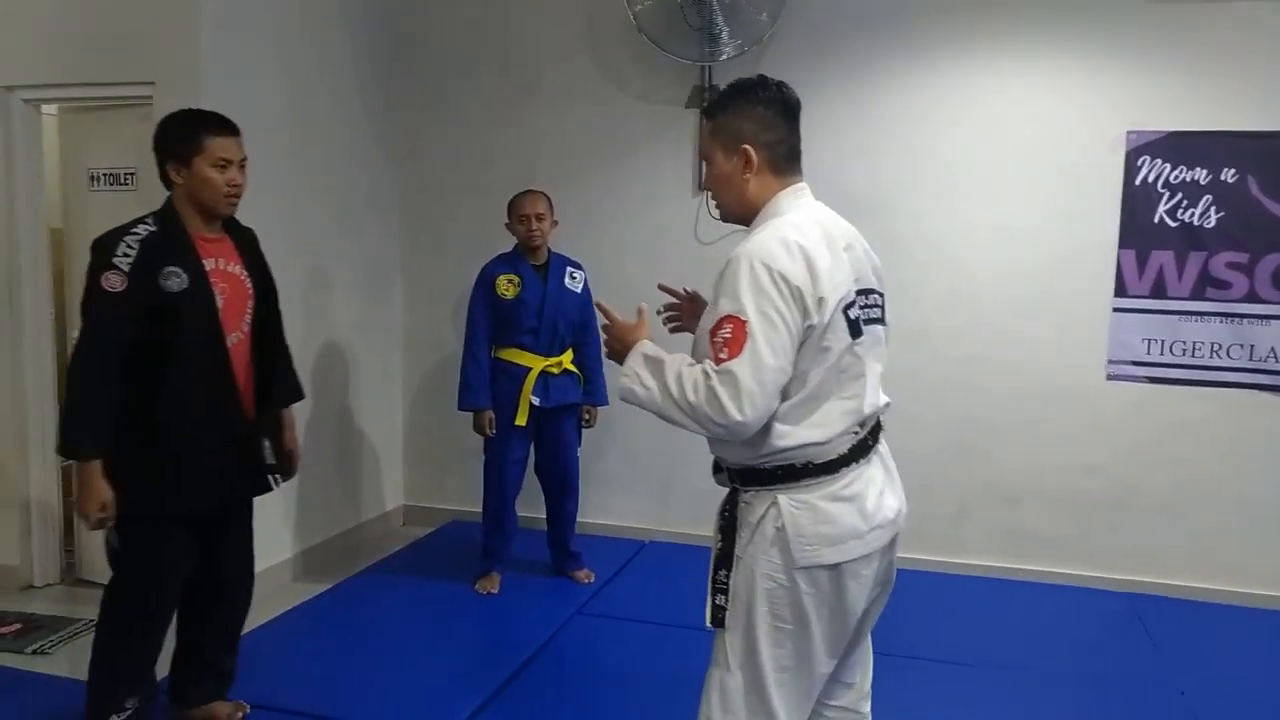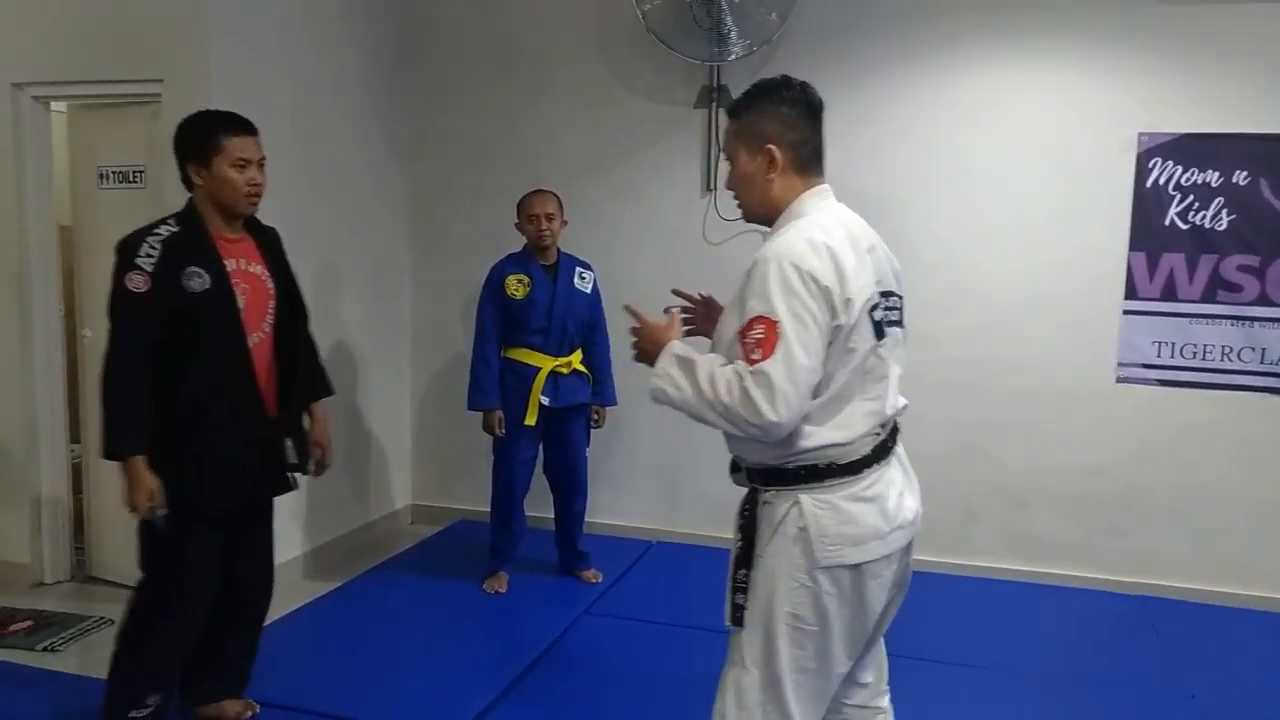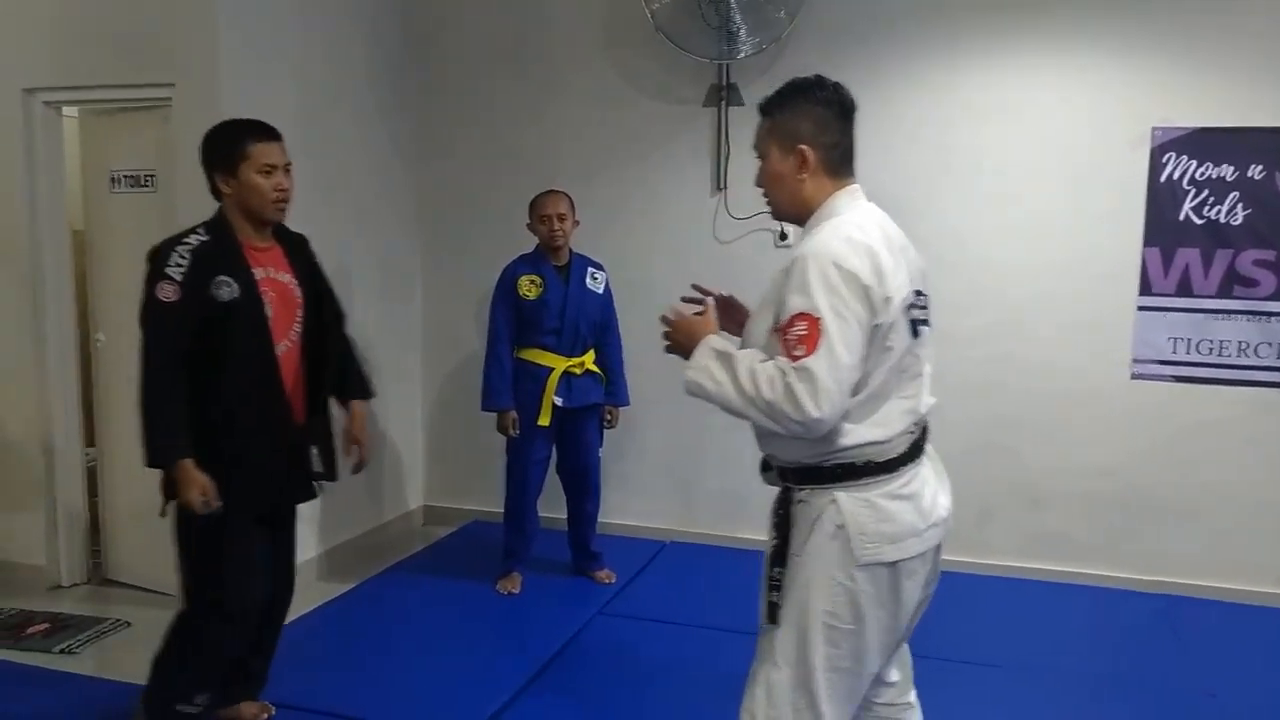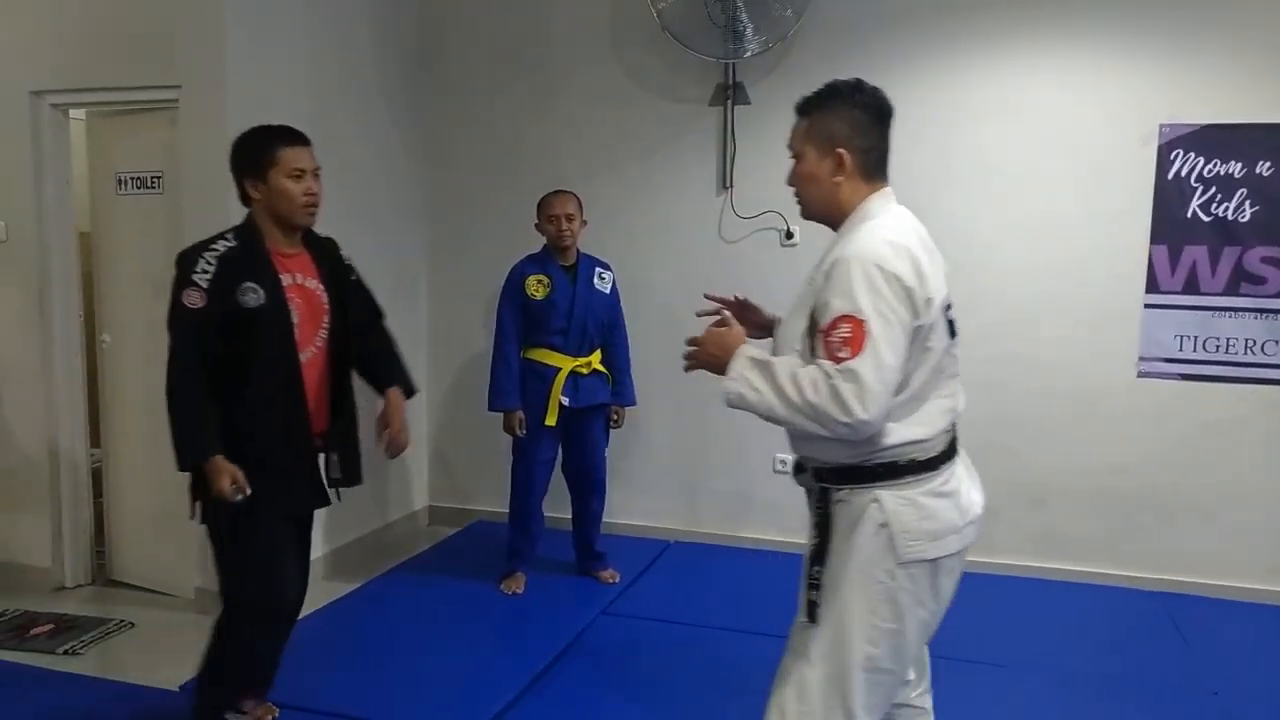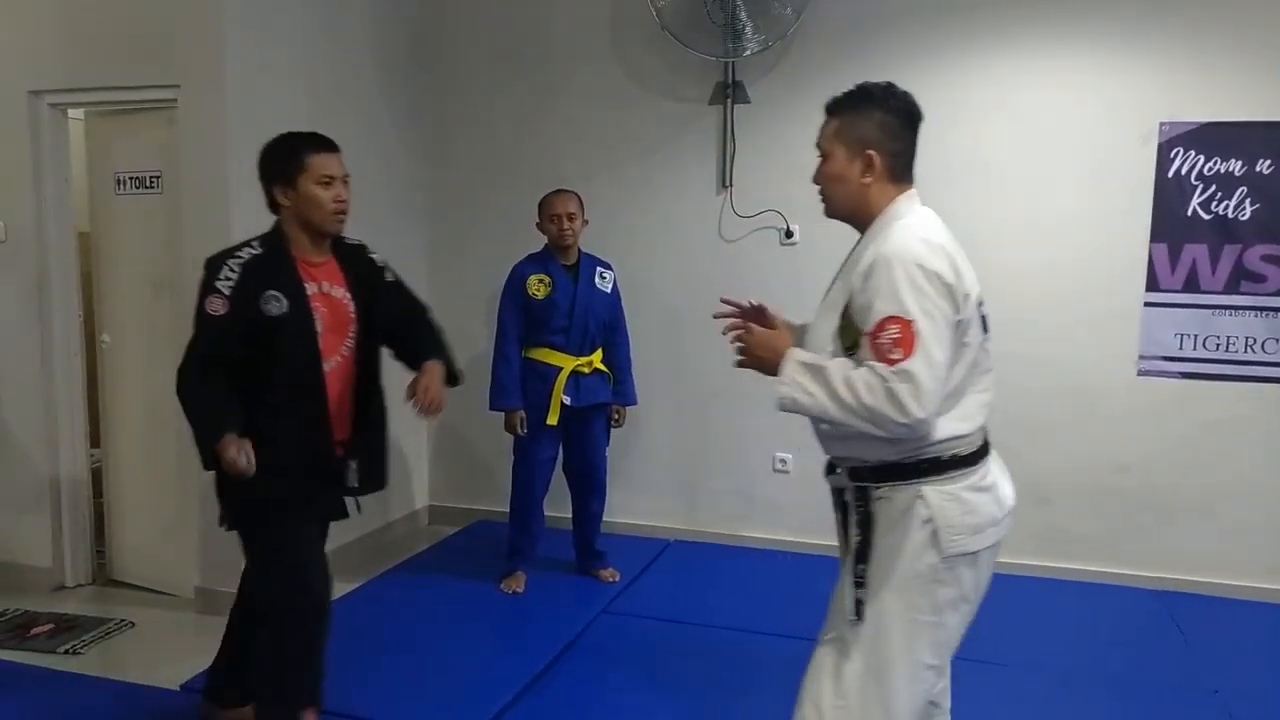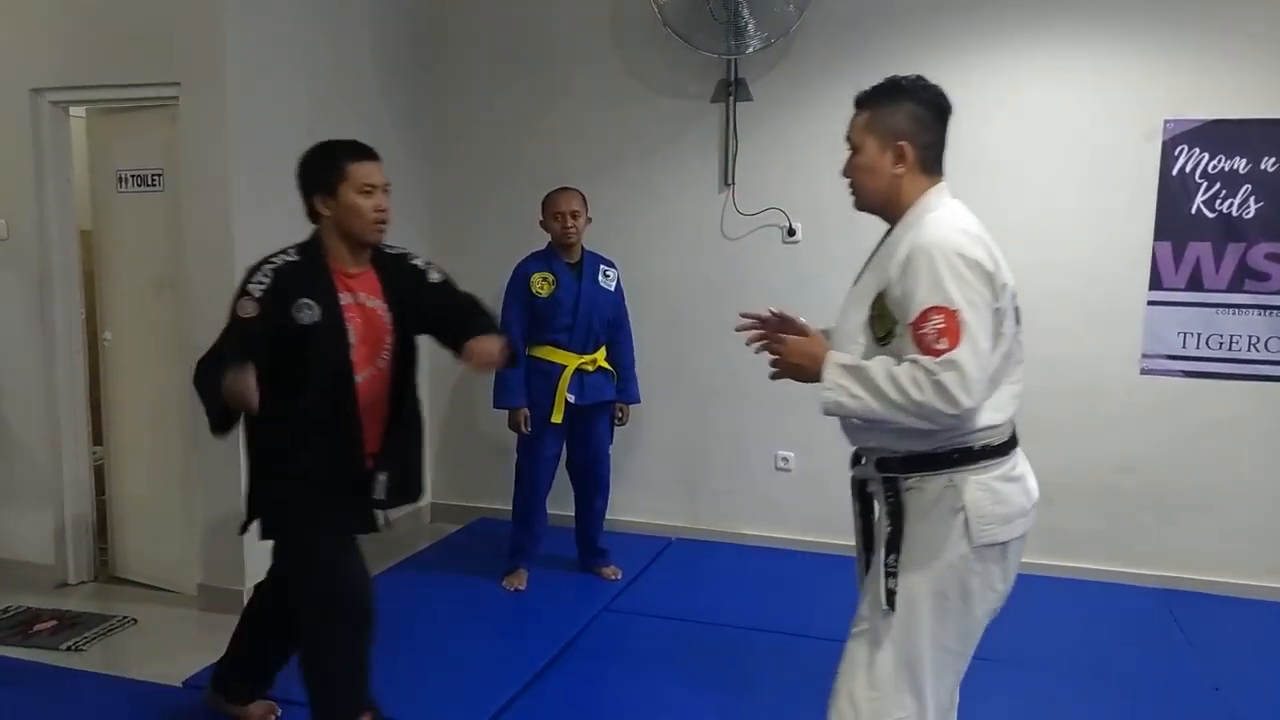
dt=0.1s
person 1, frame 1
left shoulder: (766, 255)
right shoulder: (841, 237)
left elbow: (734, 405)
left wrist: (640, 354)
right wrist: (716, 325)
left hip: (800, 516)
right hip: (860, 495)
person 1, frame 2
left shoulder: (791, 256)
right shoulder: (860, 239)
left elbow: (765, 405)
left wrist: (670, 356)
right wrist: (734, 328)
left hip: (820, 516)
right hip: (876, 496)
person 1, frame 3
left shoulder: (827, 254)
right shoulder: (875, 233)
left elbow: (806, 401)
left wrist: (707, 352)
right wrist: (753, 327)
left hip: (851, 516)
right hip: (891, 498)
person 1, frame 4
left shoulder: (864, 256)
right shoulder: (900, 237)
left elbow: (849, 403)
left wrist: (739, 362)
right wrist: (777, 331)
left hip: (888, 515)
right hip: (920, 498)
person 1, frame 5
left shoulder: (902, 256)
right shoulder: (894, 242)
left elbow: (904, 401)
left wrist: (789, 365)
right wrist: (792, 337)
left hip: (926, 512)
right hip: (913, 501)
person 1, frame 6
left shoulder: (940, 247)
right shoulder: (919, 237)
left elbow: (948, 391)
left wrist: (826, 368)
right wrist: (820, 341)
left hip: (952, 503)
right hip: (934, 493)
person 2, frame 1
left shoulder: (243, 243)
right shoulder: (136, 251)
left elbow: (267, 336)
right elbow: (98, 364)
left wrist: (284, 414)
right wrist: (90, 464)
left hip: (235, 451)
right hip: (164, 461)
left knee: (226, 586)
right knee: (146, 594)
person 2, frame 2
left shoulder: (265, 242)
right shoulder: (158, 252)
left elbow: (292, 334)
right elbow: (129, 364)
left wrist: (313, 410)
right wrist: (134, 461)
left hip: (256, 451)
right hip: (191, 460)
left knee: (247, 586)
right knee: (175, 593)
person 2, frame 3
left shoulder: (296, 252)
right shoulder: (187, 260)
left elbow: (327, 333)
right elbow: (163, 369)
left wrist: (355, 402)
right wrist: (180, 463)
left hip: (287, 456)
right hip: (220, 464)
left knee: (269, 590)
right knee: (228, 598)
person 2, frame 4
left shoulder: (327, 256)
right shoulder: (214, 265)
left elbow: (365, 330)
right elbow: (188, 373)
left wrist: (393, 392)
right wrist: (210, 459)
left hip: (307, 460)
right hip: (246, 468)
left knee: (282, 591)
right knee: (264, 596)
person 2, frame 5
left shoulder: (359, 262)
right shoulder: (242, 272)
left elbow: (408, 319)
right elbow: (201, 368)
left wrist: (432, 362)
right wrist: (222, 434)
left hip: (331, 465)
right hip: (270, 469)
left knee: (273, 585)
right knee: (300, 596)
person 2, frame 6
left shoulder: (402, 272)
right shoulder: (280, 280)
left elbow: (462, 315)
right elbow: (222, 362)
left wrist: (487, 339)
right wrist: (231, 385)
left hip: (360, 475)
right hip: (301, 477)
left knee: (295, 587)
right knee: (343, 602)
person 3, frame 1
left shoulder: (573, 274)
right shoulder: (494, 273)
left elbow: (588, 340)
right elbow: (477, 343)
left wrist: (592, 395)
right wrist: (479, 402)
left hip: (561, 391)
right hip: (510, 391)
left knee: (563, 479)
right knee: (502, 481)
left ankle: (567, 558)
right ankle: (492, 565)
person 3, frame 2
left shoulder: (582, 274)
right shoulder: (504, 273)
left elbow: (597, 340)
right elbow: (487, 343)
left wrist: (601, 395)
right wrist: (489, 402)
left hip: (570, 391)
right hip: (519, 391)
left knee: (572, 480)
right knee: (510, 481)
left ankle: (574, 558)
right ankle: (499, 565)
person 3, frame 3
left shoulder: (594, 275)
right shoulder: (517, 274)
left elbow: (609, 340)
right elbow: (500, 343)
left wrist: (613, 396)
right wrist: (502, 402)
left hip: (583, 393)
right hip: (532, 391)
left knee: (585, 480)
right knee: (523, 481)
left ankle: (587, 558)
right ankle: (513, 565)
person 3, frame 4
left shoulder: (601, 274)
right shoulder: (524, 274)
left elbow: (616, 340)
right elbow: (507, 343)
left wrist: (619, 395)
right wrist: (509, 402)
left hip: (589, 392)
right hip: (539, 391)
left knee: (590, 480)
right knee: (529, 481)
left ankle: (591, 558)
right ankle: (517, 565)
person 3, frame 5
left shoulder: (602, 274)
right shoulder: (525, 273)
left elbow: (617, 339)
right elbow: (508, 342)
left wrist: (621, 395)
right wrist: (511, 401)
left hip: (591, 391)
right hip: (540, 390)
left knee: (591, 479)
right knee: (530, 479)
left ankle: (591, 557)
right ankle: (517, 563)
person 3, frame 6
left shoulder: (606, 272)
right shoulder: (529, 271)
left elbow: (620, 337)
right elbow: (513, 341)
left wrist: (624, 393)
right wrist: (515, 400)
left hip: (594, 390)
right hip: (544, 388)
left knee: (594, 477)
right knee: (533, 478)
left ankle: (593, 555)
right ankle: (519, 561)
